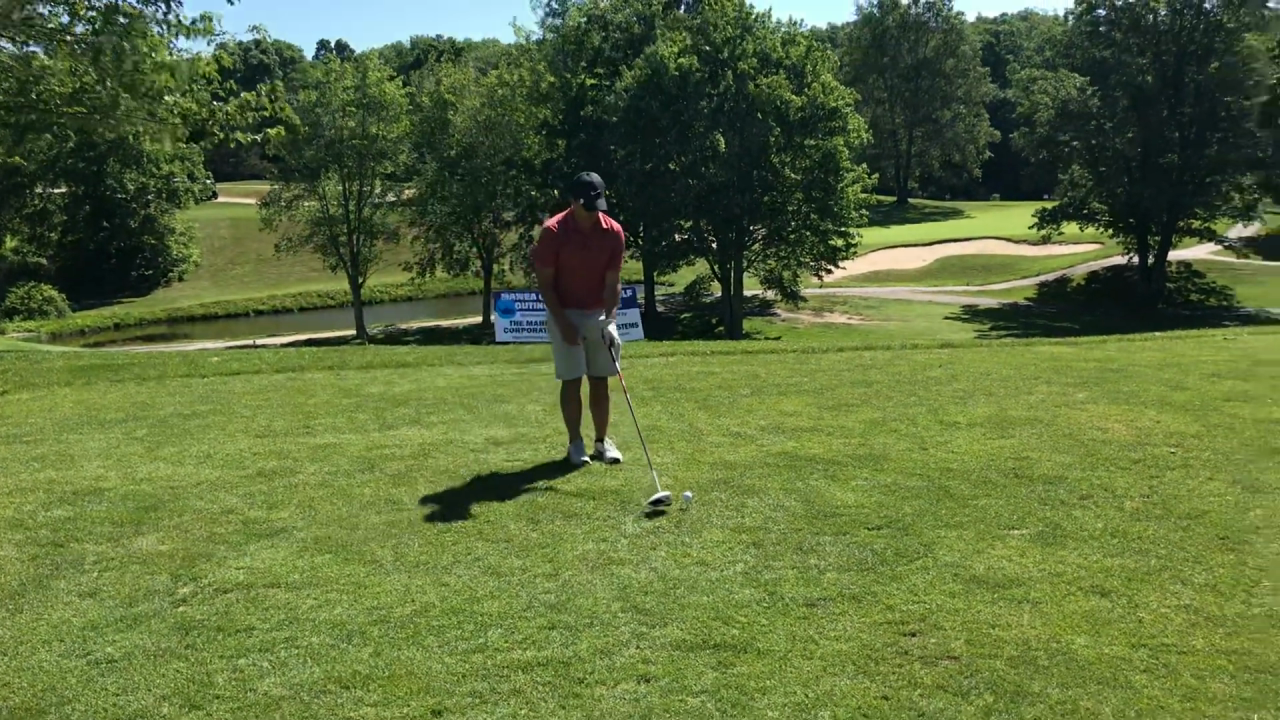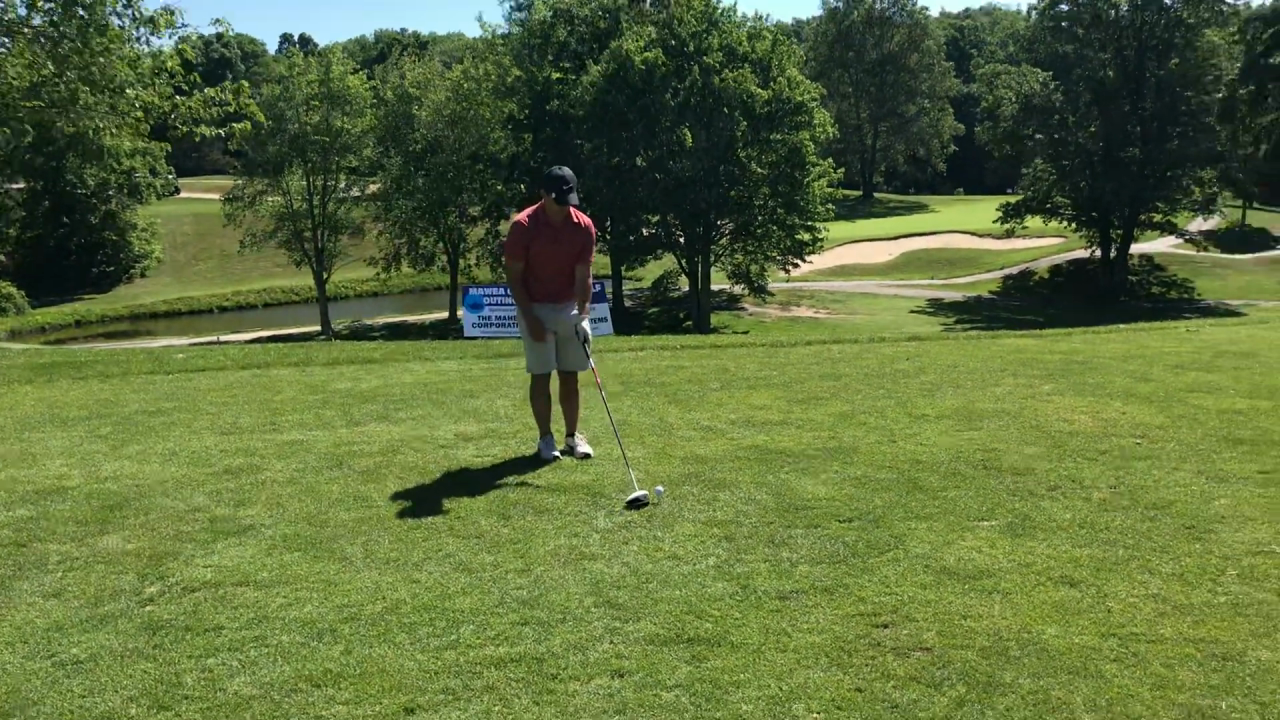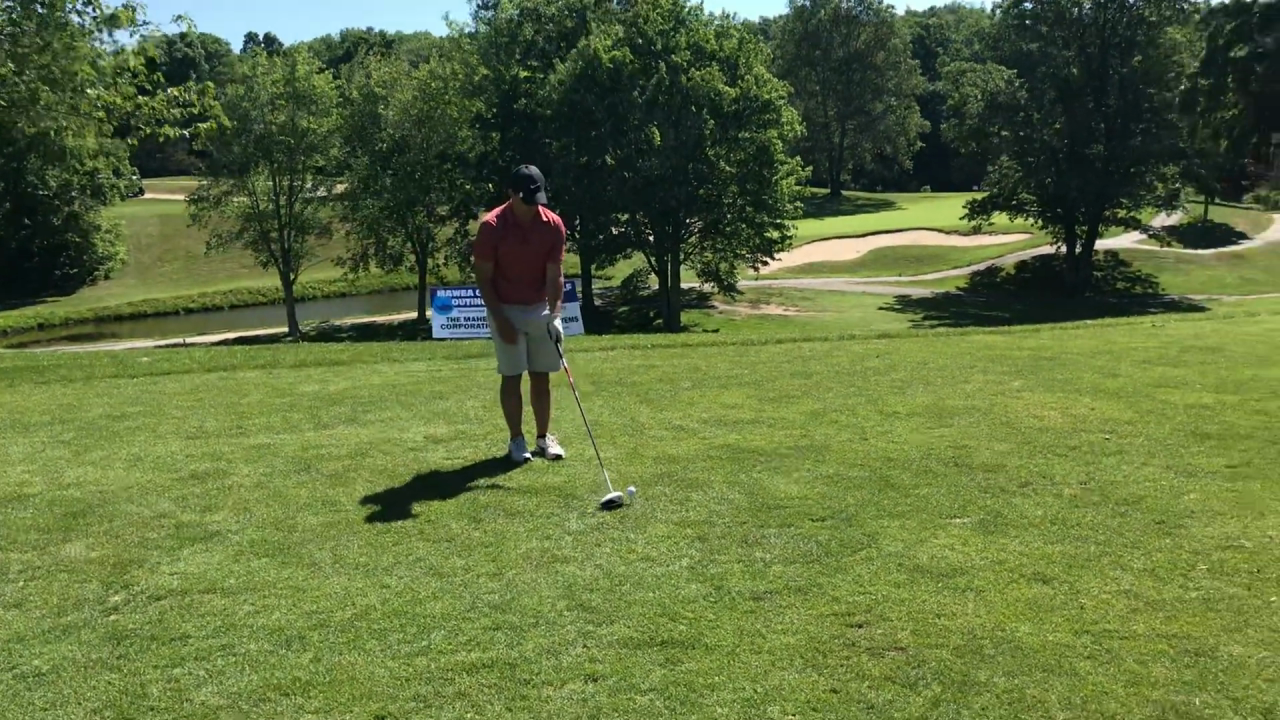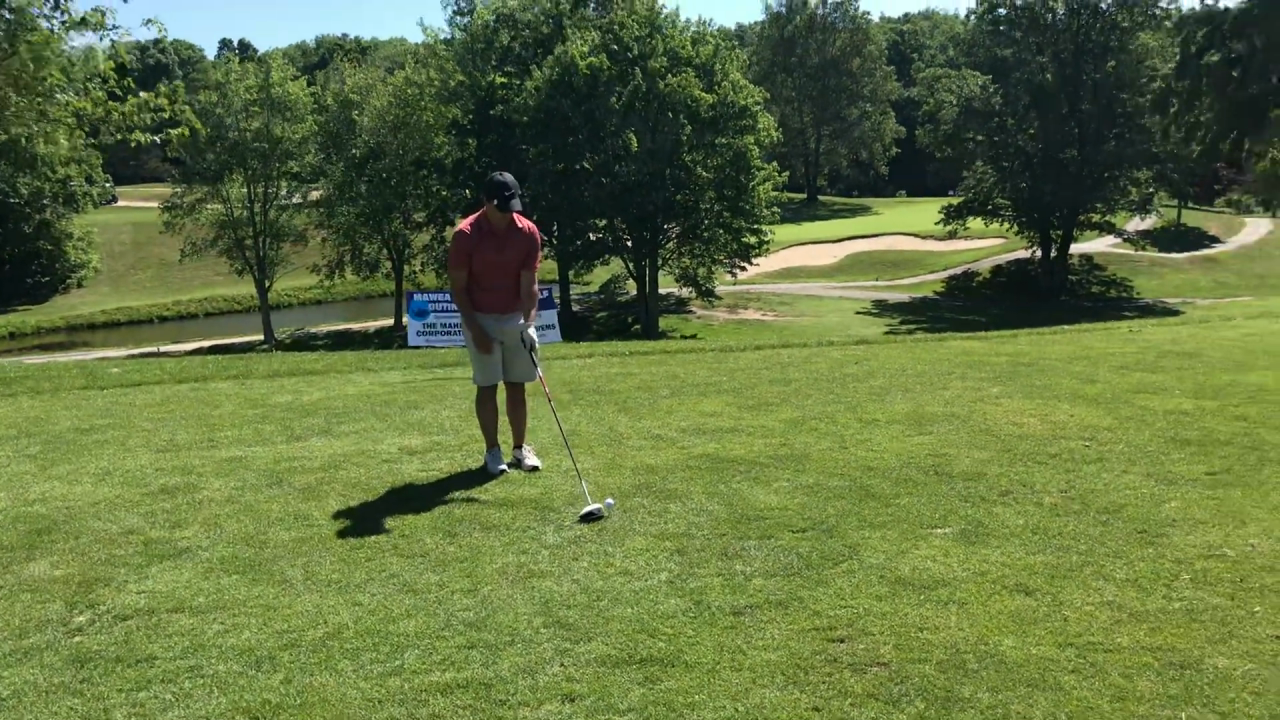
dt=0.3s
person 1, frame 1
left shoulder: (613, 232)
right shoulder: (553, 232)
left elbow: (612, 283)
right elbow: (545, 283)
left wrist: (609, 320)
right wrist: (563, 322)
left hip: (598, 314)
right hip: (564, 314)
left knee: (600, 381)
right knee: (572, 381)
left ankle: (602, 441)
right ankle: (575, 442)
person 1, frame 2
left shoulder: (584, 226)
right shoulder: (523, 226)
left elbow: (584, 276)
right elbow: (514, 277)
left wrist: (584, 316)
right wrist: (530, 318)
left hip: (569, 308)
right hip: (534, 309)
left knee: (569, 376)
right knee: (540, 375)
left ankle: (572, 436)
right ankle: (545, 437)
person 1, frame 3
left shoulder: (554, 225)
right shoulder: (492, 226)
left elbow: (555, 274)
right elbow: (483, 279)
left wrist: (555, 314)
right wrist: (500, 320)
left hip: (540, 309)
right hip: (505, 310)
left knee: (541, 376)
right knee: (511, 376)
left ankle: (544, 437)
right ankle: (516, 439)
person 1, frame 4
left shoulder: (528, 232)
right shoulder: (465, 234)
left elbow: (529, 283)
right elbow: (458, 288)
left wrist: (529, 323)
right wrist: (475, 329)
left hip: (515, 318)
right hip: (480, 319)
left knee: (517, 386)
right knee: (487, 387)
left ankle: (520, 448)
right ankle: (492, 451)
